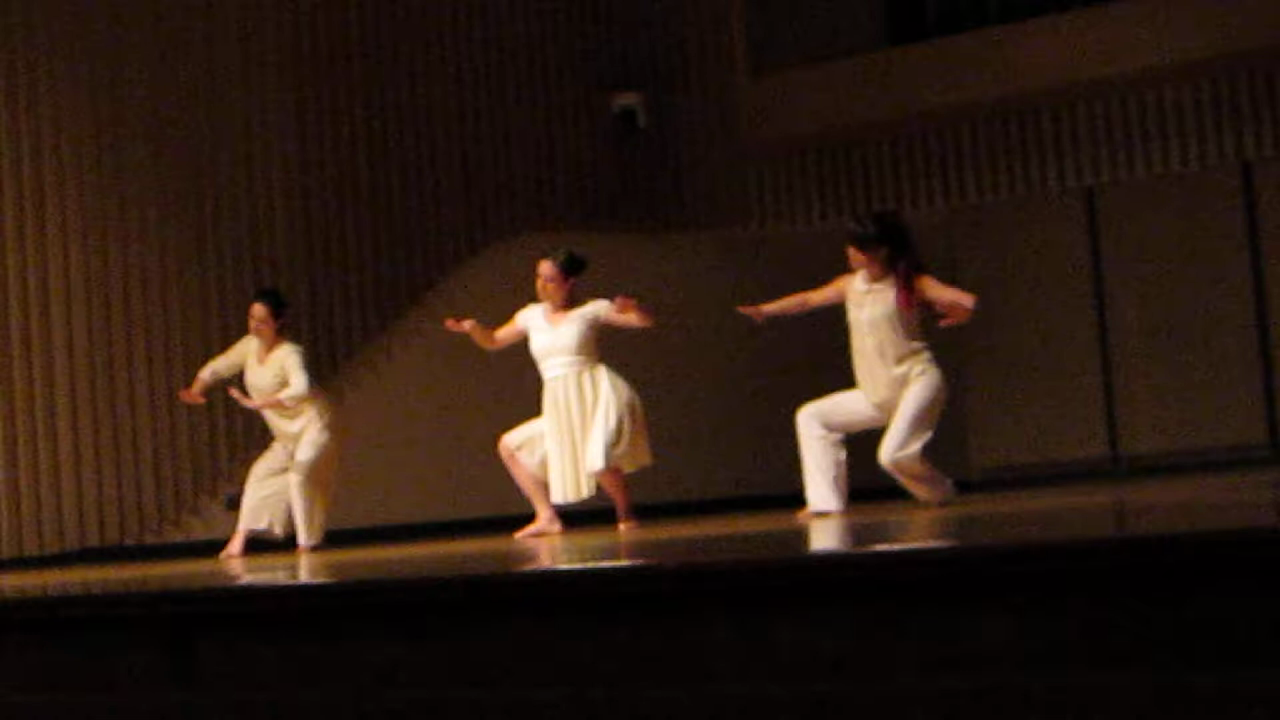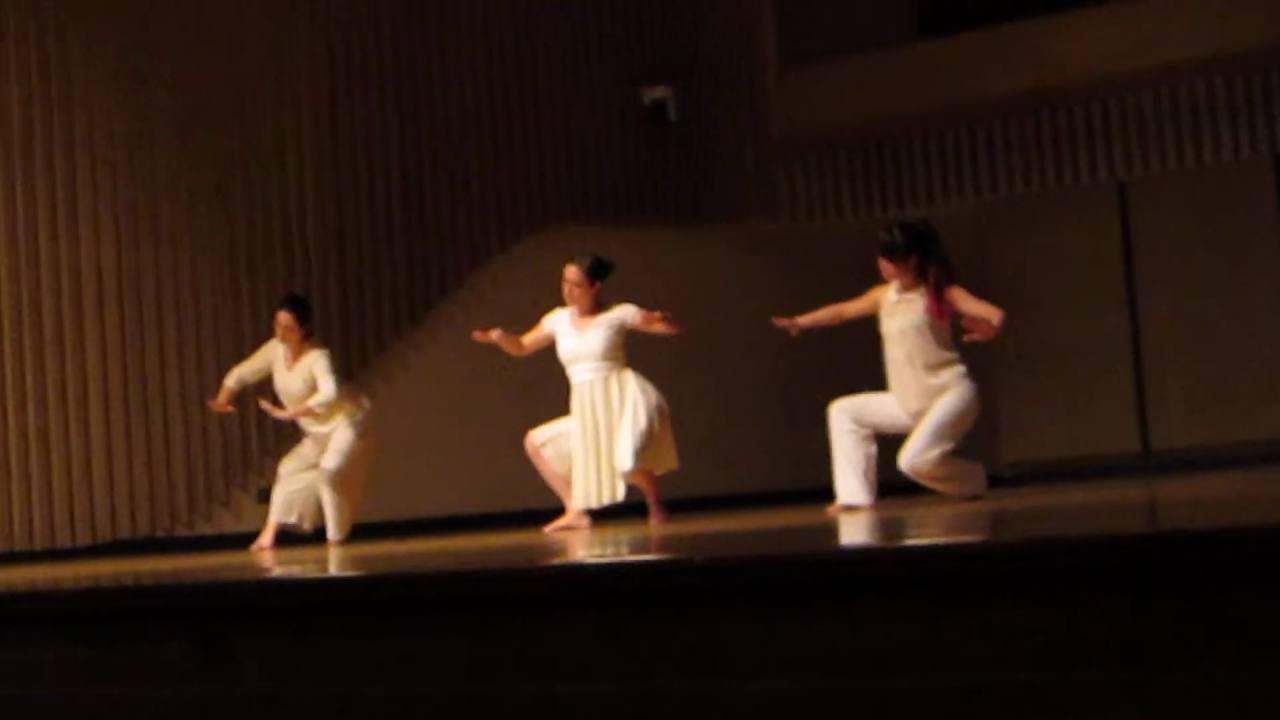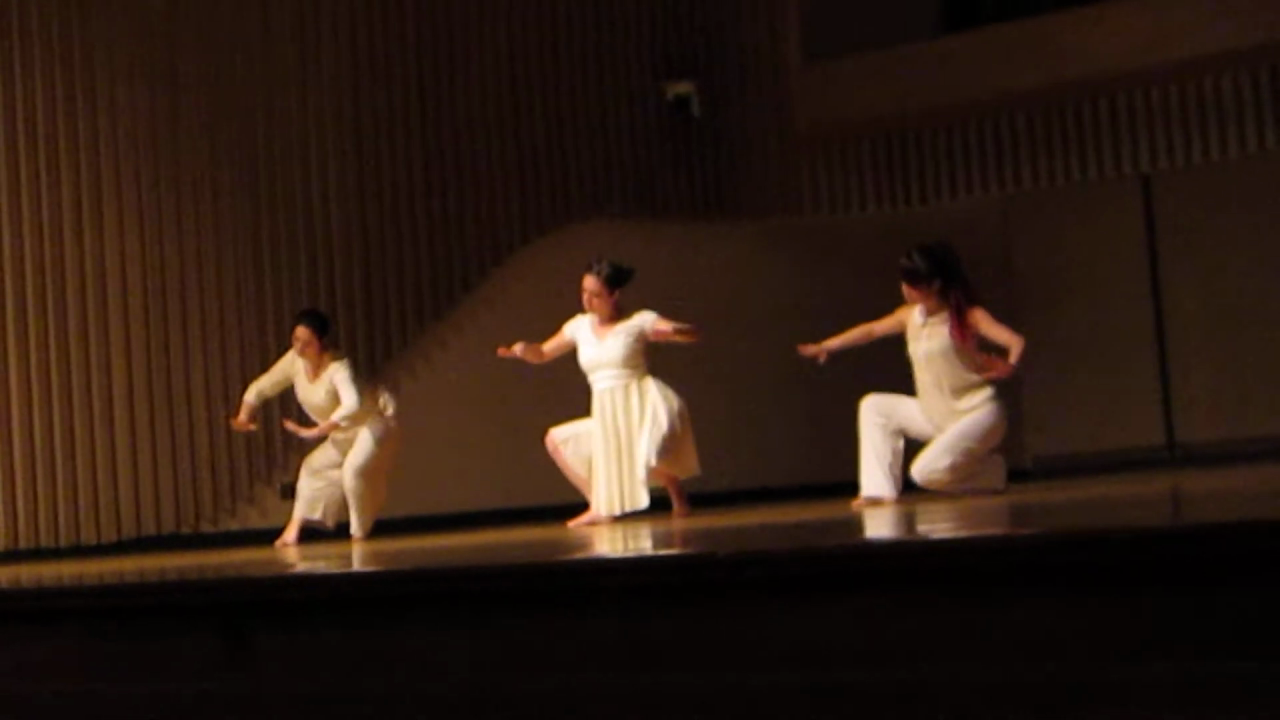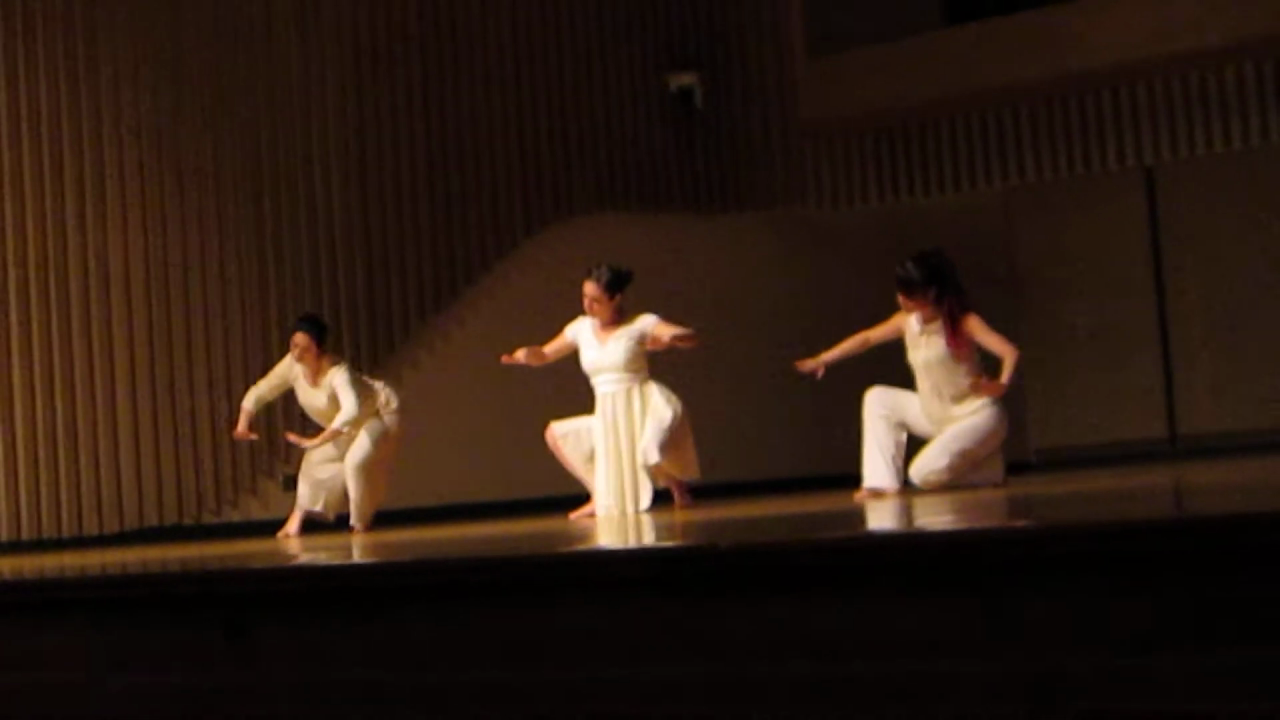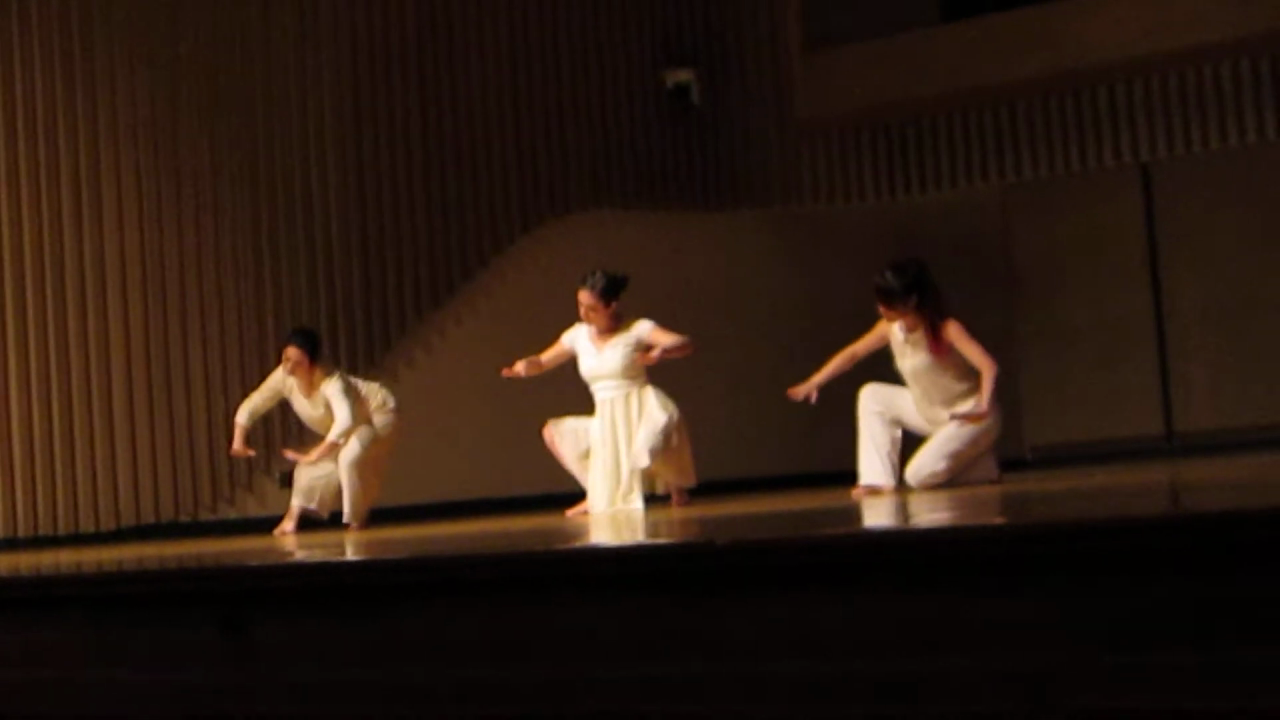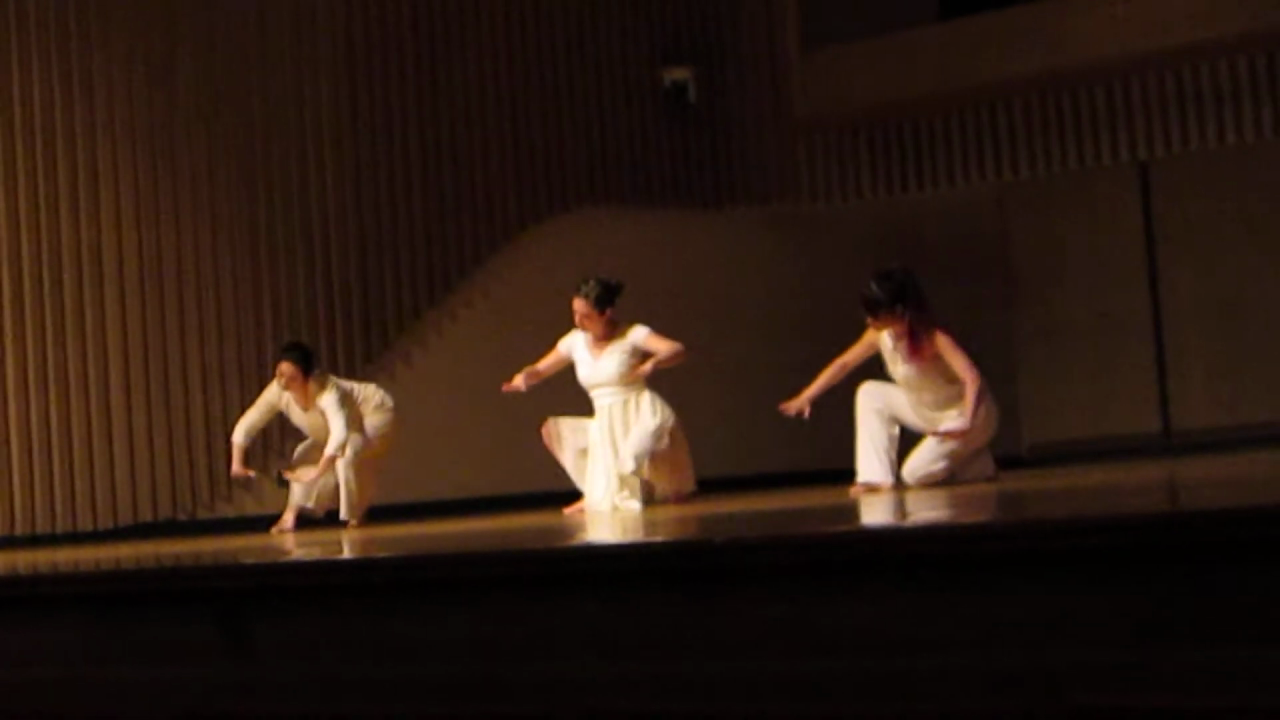
dt=0.4s
person 1, frame 1
left shoulder: (913, 284)
right shoulder: (850, 284)
left elbow: (968, 300)
right elbow: (808, 299)
left wrist: (964, 313)
right wrist: (764, 310)
left hip: (918, 381)
right hip: (877, 394)
left knee: (893, 454)
right knee: (811, 417)
left ankle: (940, 493)
right ankle: (826, 502)
person 1, frame 2
left shoulder: (944, 294)
right shoulder: (883, 295)
left elbow: (996, 314)
right elbow: (844, 310)
left wrist: (991, 329)
right wrist: (798, 322)
left hip: (952, 393)
right hip: (908, 403)
left knee: (914, 460)
right knee: (843, 411)
left ankle: (972, 480)
right ankle: (856, 495)
person 1, frame 3
left shoulder: (968, 316)
right shoulder: (909, 315)
left elbow: (1016, 341)
right elbow: (871, 330)
left wrist: (1009, 366)
right wrist: (825, 346)
left hip: (978, 412)
right hip: (934, 416)
left knee: (926, 472)
right knee: (874, 406)
left ankle: (990, 471)
right ankle: (880, 489)
person 1, frame 4
left shoulder: (964, 322)
right shoulder: (906, 321)
left elbow: (1010, 352)
right elbow: (867, 338)
left wrist: (1001, 384)
right wrist: (822, 359)
left hip: (977, 415)
left knee: (924, 474)
right knee: (877, 398)
left ankle: (987, 466)
right ankle: (883, 482)
person 1, frame 5
left shoulder: (946, 328)
right shoulder: (889, 328)
left elbow: (989, 366)
right elbow: (853, 353)
left wrist: (984, 409)
right wrist: (812, 383)
left hip: (968, 415)
right hip: (929, 412)
left knee: (919, 477)
right knee: (872, 395)
left ankle: (980, 464)
right ankle: (878, 478)
person 1, frame 6
left shoulder: (933, 337)
right shoulder: (878, 336)
left elbow: (973, 378)
right elbow: (843, 364)
left wrist: (966, 424)
right wrist: (805, 397)
left hip: (970, 412)
left knee: (915, 474)
right knee: (870, 393)
left ankle: (978, 463)
right ankle: (877, 476)
person 2, frame 1
left shoulder: (591, 309)
right shoulder: (532, 314)
left elbow: (646, 320)
right elbow: (492, 341)
left wrist: (632, 308)
right wrist: (471, 327)
left hip: (597, 396)
right hip: (560, 408)
left knee: (597, 462)
right knee: (509, 445)
left ankle: (625, 515)
right ankle: (547, 517)
person 2, frame 2
left shoulder: (618, 313)
right shoulder: (558, 318)
left elbow: (672, 328)
right elbow: (520, 347)
left wrist: (657, 319)
right wrist: (499, 337)
left hip: (624, 400)
right hip: (588, 412)
left knee: (626, 461)
right knee: (535, 442)
left ankle: (655, 506)
right ankle: (576, 511)
person 2, frame 3
left shoulder: (638, 321)
right shoulder: (579, 326)
left elbow: (691, 334)
right elbow: (542, 354)
left wrist: (671, 331)
right wrist: (522, 349)
left hip: (644, 405)
right hip: (607, 417)
left knee: (648, 459)
right knee: (555, 440)
left ankle: (678, 498)
right ankle: (599, 506)
person 2, frame 4
left shoulder: (640, 323)
right shoulder: (581, 328)
left elbow: (690, 336)
right elbow: (544, 355)
left wrist: (669, 339)
right wrist: (525, 354)
left hip: (645, 407)
right hip: (609, 418)
left knee: (651, 451)
right knee: (555, 433)
left ankle: (679, 489)
right ankle: (600, 496)
person 2, frame 5
left shoulder: (637, 329)
right shoulder: (578, 335)
left elbow: (685, 344)
right elbow: (541, 363)
left wrist: (660, 352)
right wrist: (523, 365)
left hip: (644, 412)
right hip: (608, 422)
left knee: (645, 453)
right knee: (552, 430)
left ankle: (677, 486)
right ankle: (597, 492)
person 2, frame 6
left shoulder: (632, 335)
right shoulder: (574, 341)
left elbow: (678, 350)
right elbow: (539, 370)
left wrist: (652, 364)
right wrist: (523, 377)
left hip: (643, 416)
right hip: (606, 425)
left knee: (633, 458)
right knee: (552, 428)
left ankle: (672, 488)
right ankle: (594, 491)
person 3, frame 1
left shoulder: (289, 353)
right shoulder: (250, 345)
left elbow: (300, 389)
right elbow: (217, 367)
left wrist: (255, 403)
right wrist: (196, 391)
left hip: (314, 423)
right hip: (286, 435)
left knee: (301, 474)
right knee: (260, 474)
left ankle: (308, 544)
right ankle: (240, 539)
person 3, frame 2
left shoulder: (317, 357)
right shoulder: (275, 349)
left elbow: (329, 395)
right elbow: (243, 372)
left wrist: (287, 414)
right wrist: (223, 399)
left hip: (347, 419)
right hip: (318, 432)
left knee: (329, 469)
right knee: (290, 469)
left ankle: (337, 537)
right ankle: (271, 531)
person 3, frame 3
left shoulder: (338, 367)
right shoulder: (294, 360)
left elbow: (351, 406)
right elbow: (262, 386)
left wrist: (314, 432)
right wrist: (244, 415)
left hip: (374, 419)
right hip: (345, 433)
left knee: (354, 468)
right knee: (314, 467)
left ankle: (361, 534)
right ankle: (295, 526)
person 3, frame 4
left shoulder: (337, 372)
right shoulder: (291, 365)
left elbow: (350, 411)
right elbow: (259, 391)
left wrist: (316, 442)
right wrist: (243, 424)
left hip: (379, 412)
right hip: (350, 426)
left knee: (356, 461)
right knee: (315, 461)
left ankle: (362, 524)
right ankle: (297, 517)
person 3, frame 5
left shoulder: (330, 381)
right shoulder: (283, 377)
left elbow: (344, 422)
right elbow: (251, 405)
left wrist: (314, 456)
right wrist: (238, 440)
left hip: (376, 412)
right hip: (348, 425)
left knee: (349, 459)
right knee: (309, 464)
left ankle: (358, 520)
right ankle: (293, 516)
person 3, frame 6
left shoulder: (327, 391)
right shoulder: (276, 391)
left elbow: (340, 434)
right elbow: (247, 423)
left wrist: (314, 475)
right wrist: (237, 462)
left hip: (375, 411)
right hip: (347, 417)
left knee: (346, 455)
right knee: (305, 457)
left ankle: (356, 517)
right ankle: (291, 514)
